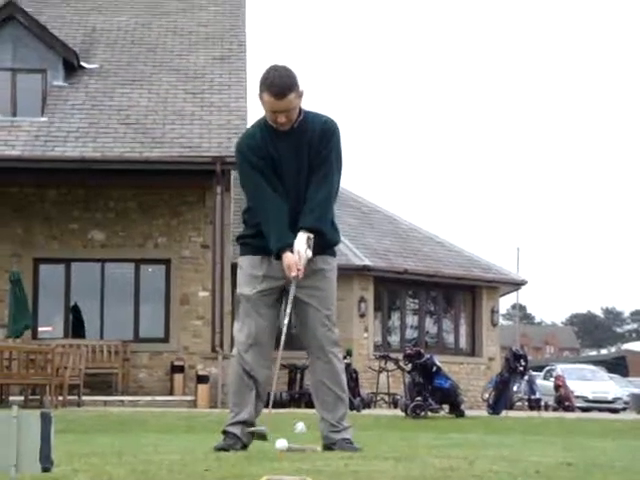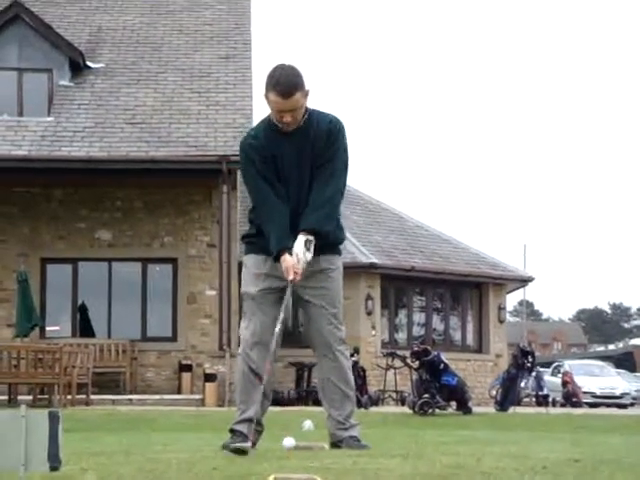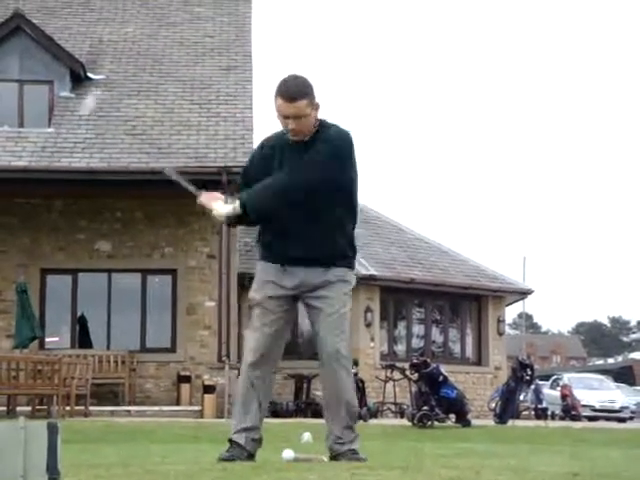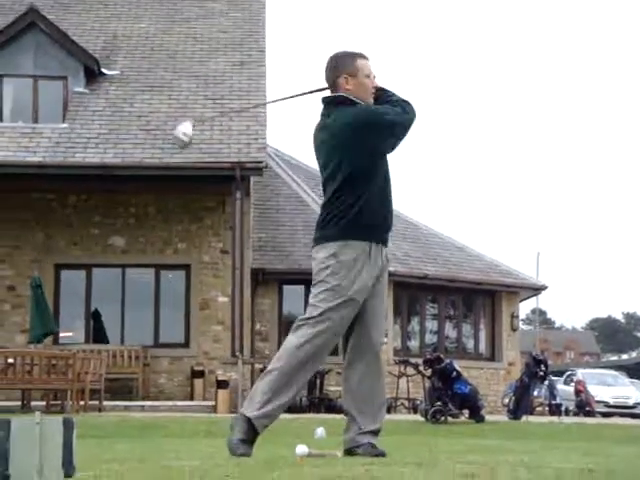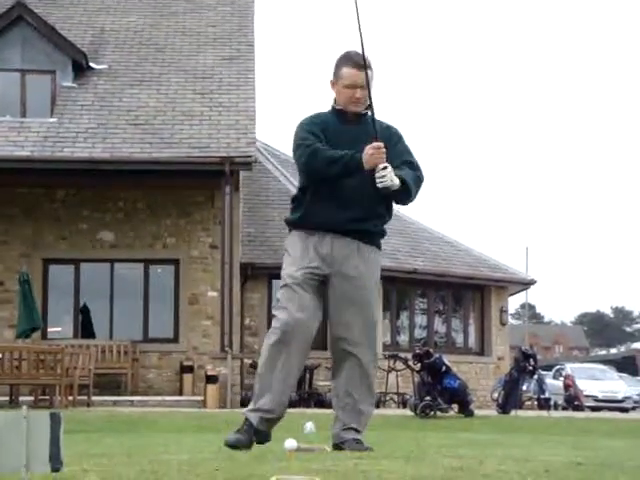
dt=1s
person 1, frame 1
left shoulder: (325, 130)
right shoulder: (250, 143)
left elbow: (324, 190)
right elbow: (265, 201)
left wrist: (304, 237)
right wrist: (284, 250)
left hip: (315, 251)
right hip: (262, 253)
left knee: (324, 343)
right knee: (250, 343)
left ankle: (336, 432)
right ankle: (239, 428)
person 1, frame 2
left shoulder: (330, 130)
right shoulder: (254, 143)
left elbow: (328, 191)
right elbow: (267, 203)
left wrist: (307, 239)
right wrist: (283, 251)
left hip: (320, 252)
right hip: (267, 253)
left knee: (331, 342)
right knee: (255, 342)
left ankle: (344, 429)
right ankle: (246, 427)
person 1, frame 3
left shoulder: (336, 143)
right shoulder: (271, 148)
left elbow: (287, 189)
right elbow: (250, 195)
left wrist: (234, 205)
right wrist: (232, 207)
left hip: (329, 270)
right hip: (277, 267)
left knee: (334, 355)
right knee: (258, 354)
left ankle: (343, 441)
right ankle: (243, 439)
person 1, frame 4
left shoulder: (330, 122)
right shoulder: (362, 119)
right elbow: (404, 111)
left wrist: (368, 94)
right wrist: (376, 94)
left hip: (367, 248)
right hip: (347, 248)
left knee: (368, 345)
right knee: (313, 334)
left ankle: (361, 434)
right ankle: (252, 417)
person 1, frame 5
left shoulder: (387, 135)
right shoulder: (313, 126)
left elbow: (413, 179)
right elbow: (313, 162)
left wrist: (394, 178)
right wrist: (359, 162)
left hip: (361, 247)
right hip: (309, 240)
left knee: (357, 342)
right knee: (288, 328)
left ankle: (349, 429)
right ankle: (259, 419)
